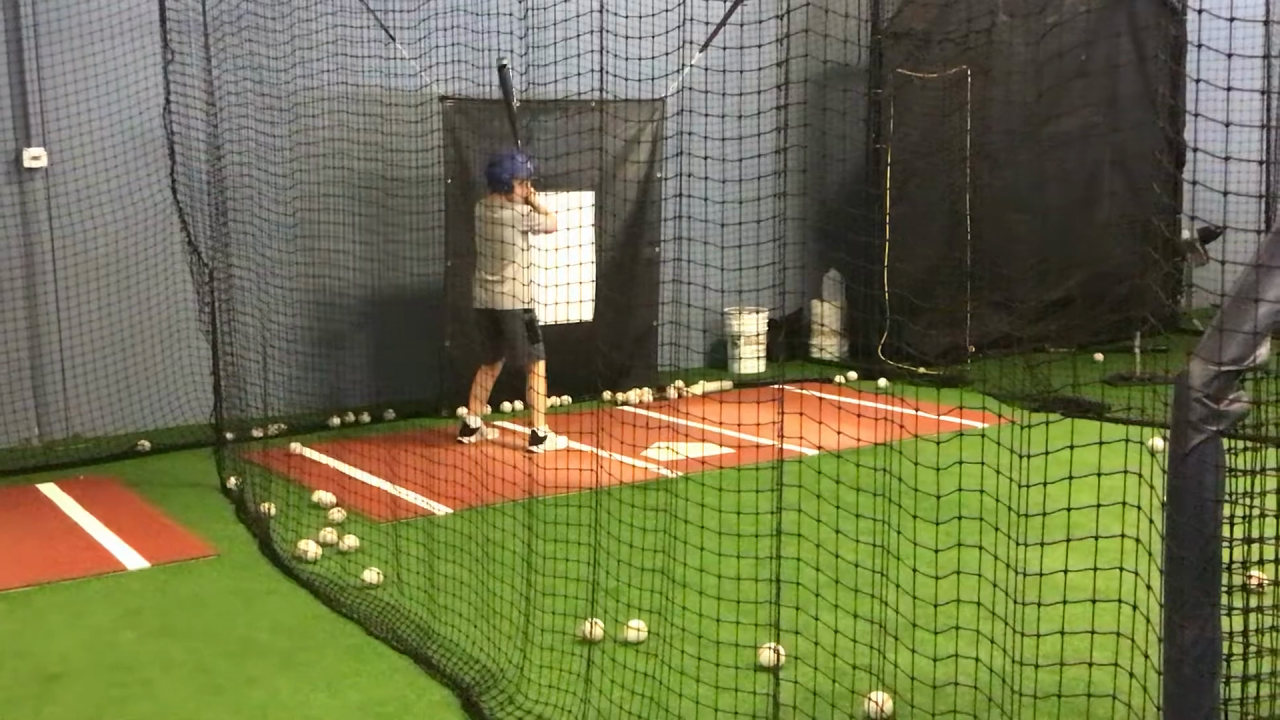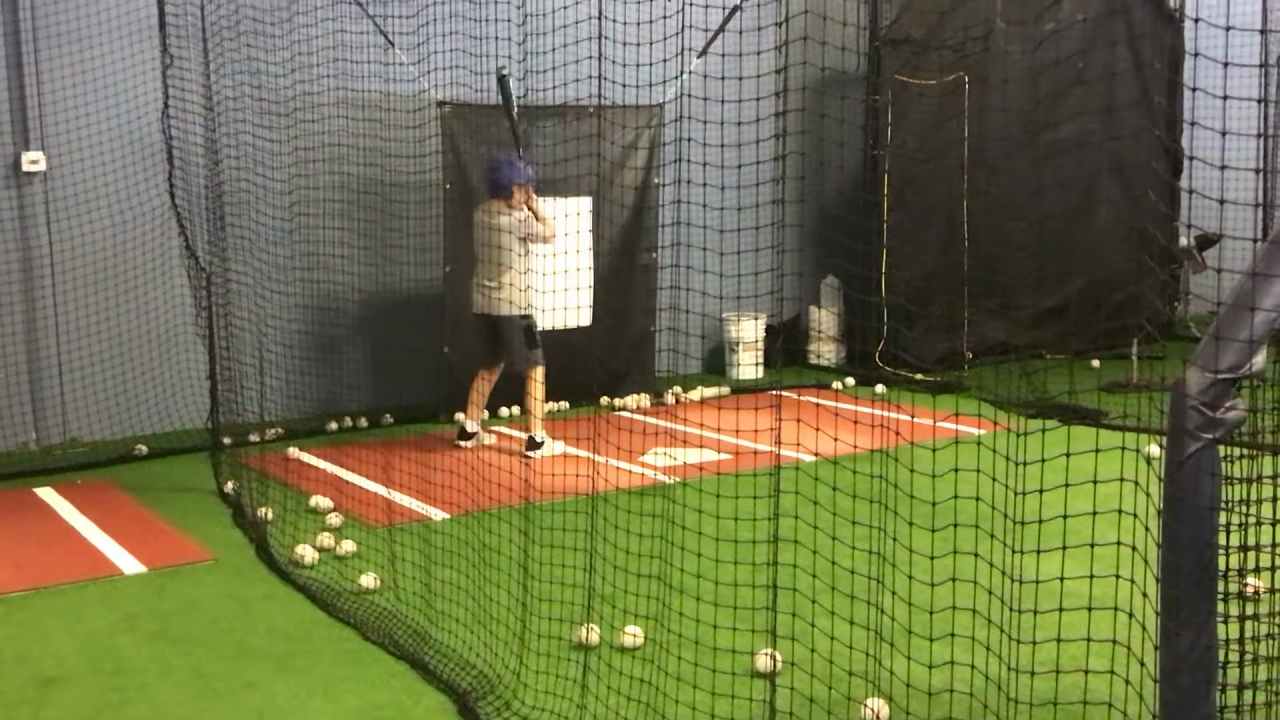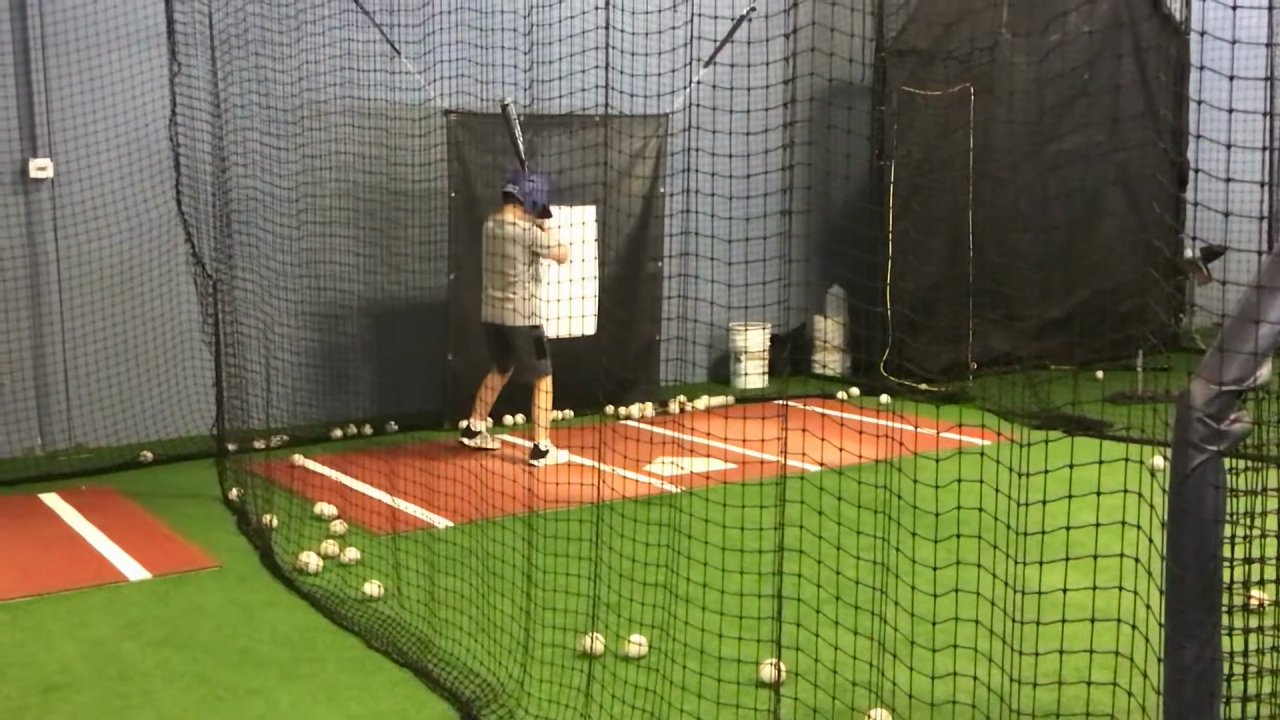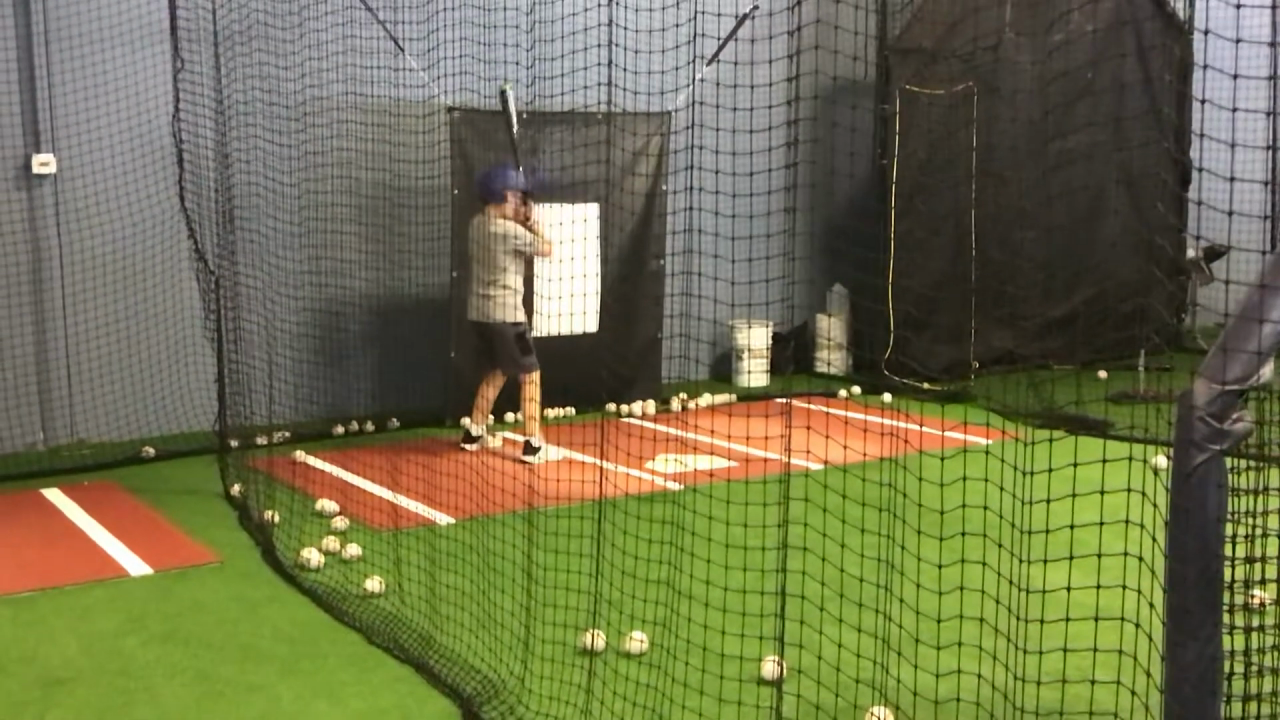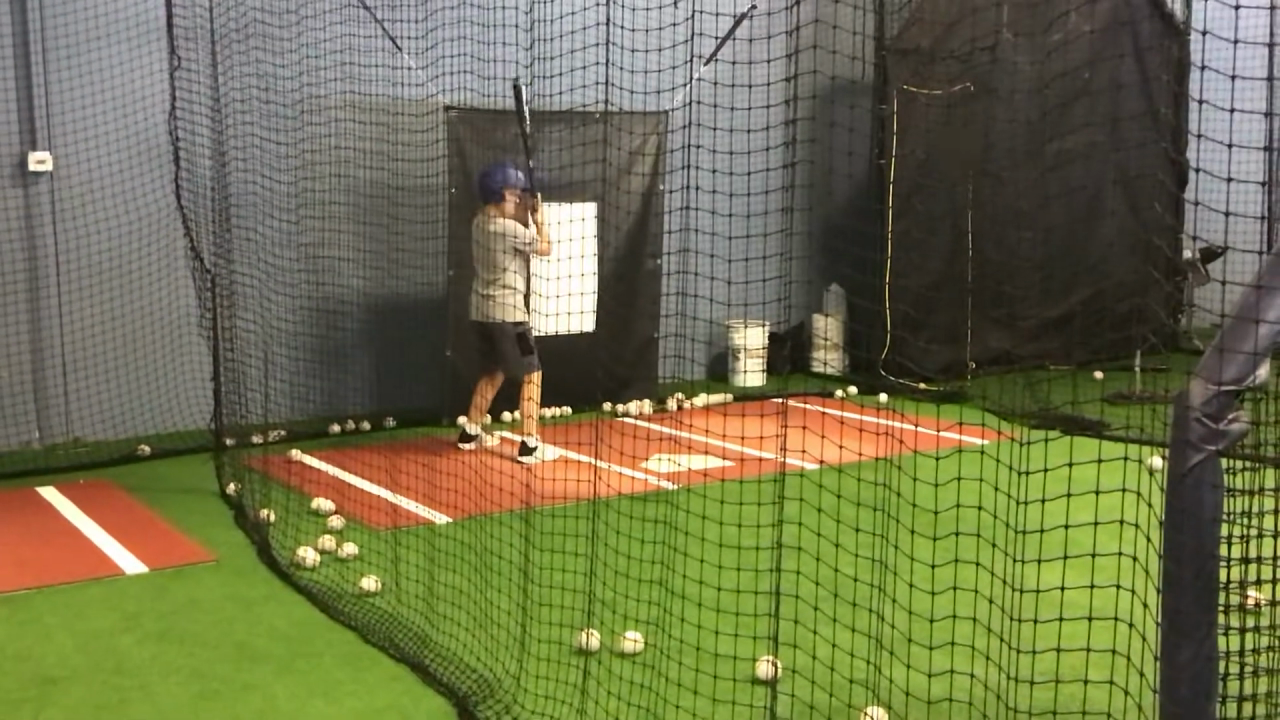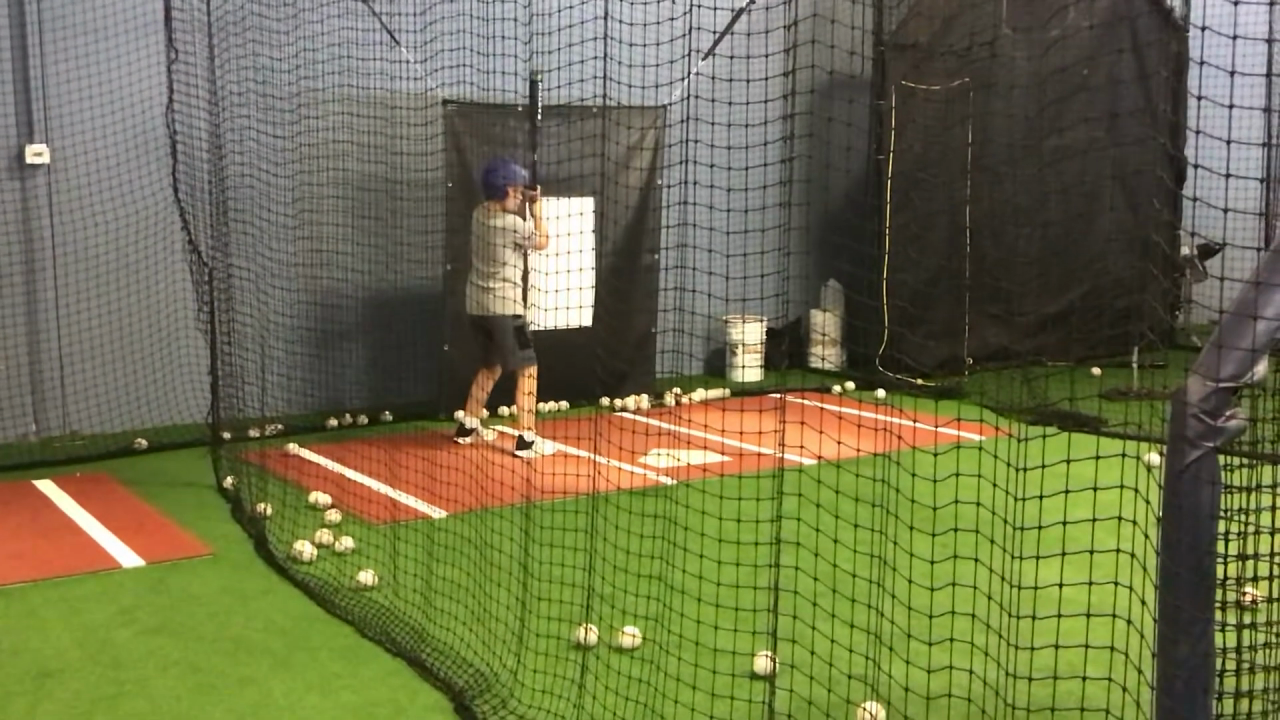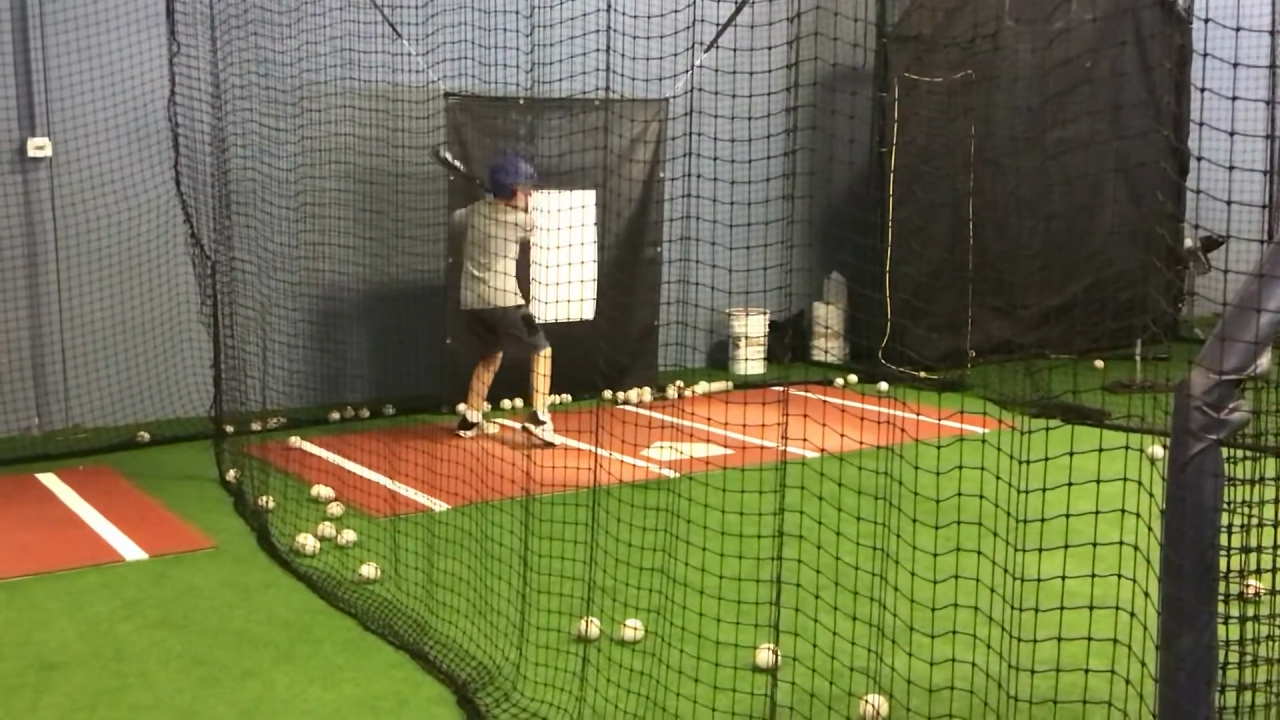
dt=0.5s
person 1, frame 1
left shoulder: (481, 209)
right shoulder: (519, 213)
right elbow: (552, 224)
left wrist: (524, 199)
right wrist: (533, 201)
left hip: (484, 301)
right hip: (513, 302)
left knee: (491, 362)
right knee: (536, 363)
left ankle: (471, 425)
right ankle: (539, 433)
person 1, frame 2
left shoulder: (481, 214)
right shoulder: (518, 220)
right elbow: (549, 234)
left wrist: (525, 206)
right wrist: (534, 207)
left hip: (483, 306)
right hip: (512, 308)
left knee: (490, 366)
right knee: (535, 369)
left ankle: (469, 430)
right ankle: (536, 439)
person 1, frame 3
left shoulder: (490, 225)
right shoulder: (526, 232)
right elbow: (562, 255)
right wrist: (544, 230)
left hip: (491, 314)
right hip: (521, 317)
left knee: (500, 370)
right knee: (543, 378)
left ankle: (473, 429)
right ankle: (542, 448)
person 1, frame 4
left shoulder: (477, 224)
right shoulder: (509, 230)
right elbow: (545, 249)
left wrist: (521, 222)
right wrist: (531, 223)
left hip: (479, 313)
right hip: (505, 314)
left knee: (495, 373)
right knee: (530, 374)
left ankle: (474, 433)
right ankle: (533, 444)
person 1, frame 5
left shoulder: (479, 223)
right shoulder: (511, 229)
right elbow: (545, 248)
left wrist: (524, 215)
right wrist: (538, 218)
left hip: (481, 312)
right hip: (507, 314)
left knee: (493, 373)
right knee: (531, 374)
left ankle: (470, 432)
right ankle: (530, 444)
person 1, frame 6
left shoulder: (479, 214)
right shoulder: (513, 224)
right elbow: (542, 242)
left wrist: (523, 204)
right wrist: (536, 210)
left hip: (477, 306)
right hip: (504, 307)
left knee: (491, 365)
right knee: (527, 369)
left ankle: (468, 426)
right ankle: (526, 439)
person 1, frame 7
left shoulder: (474, 211)
right shoulder: (522, 219)
left elbow: (456, 224)
right wrist: (513, 204)
left hip: (471, 301)
right hip: (503, 300)
left knee: (491, 356)
right knee: (541, 351)
left ankle: (470, 420)
right ankle: (539, 418)
